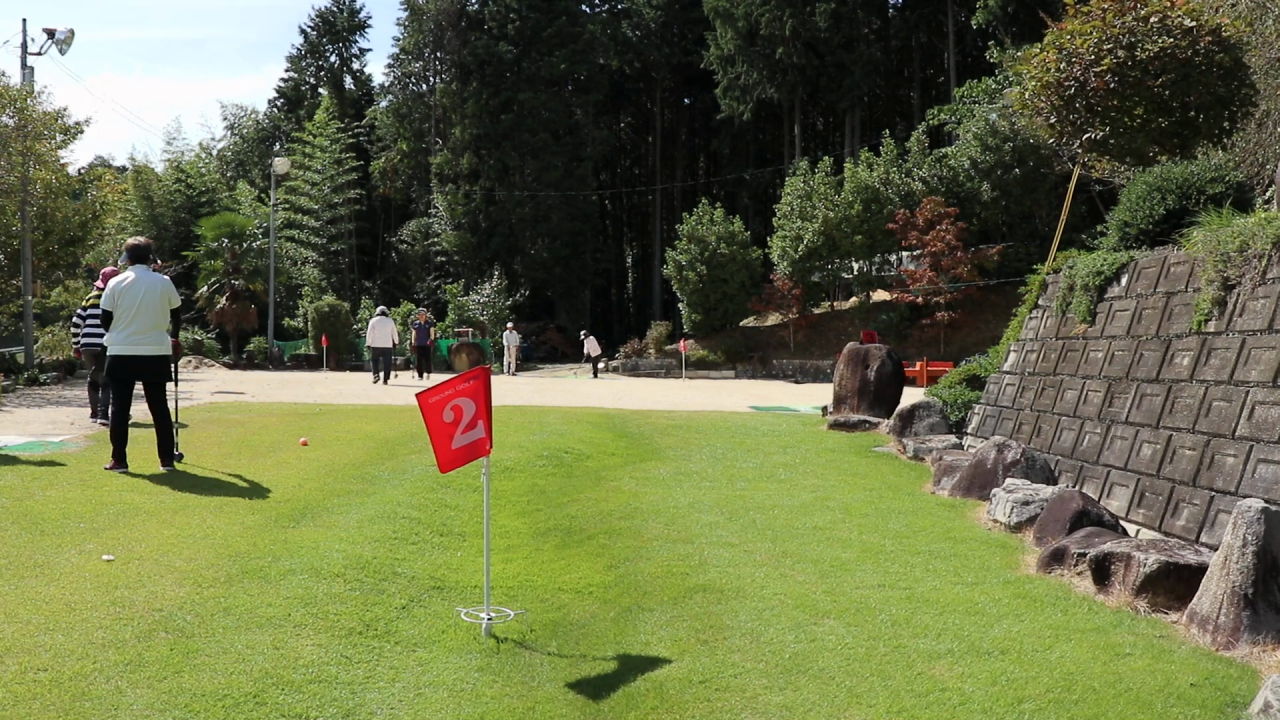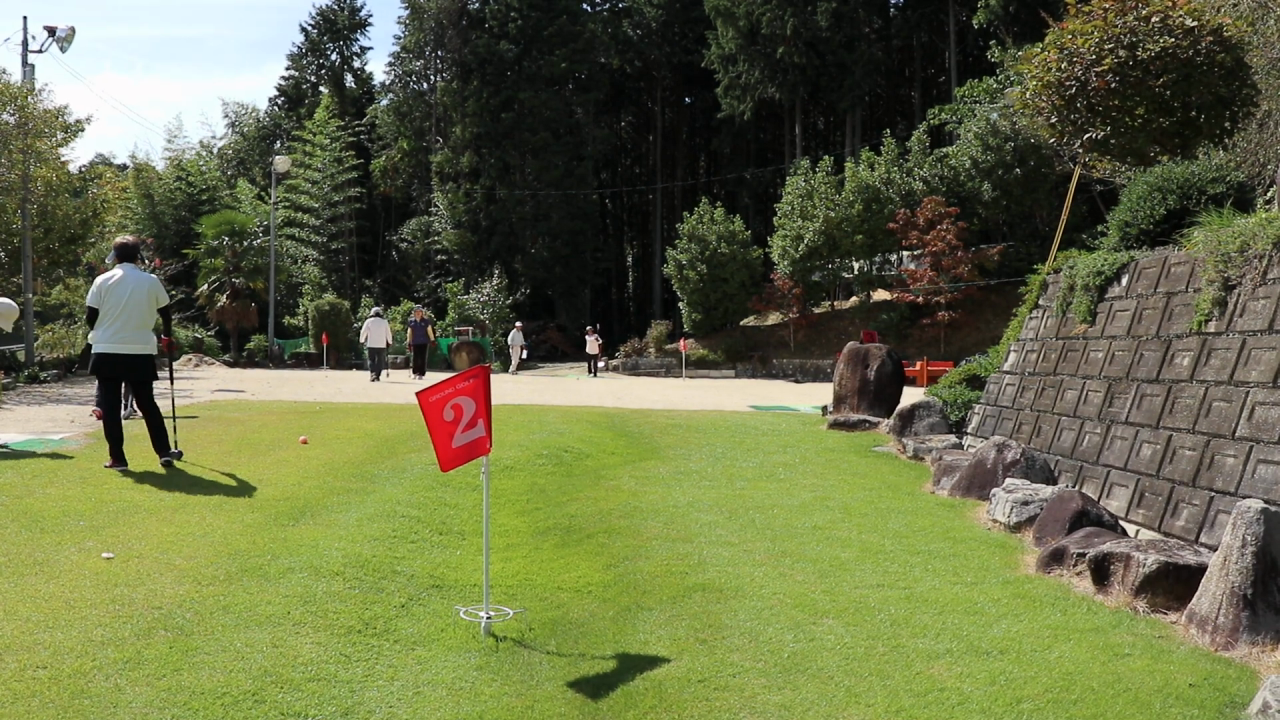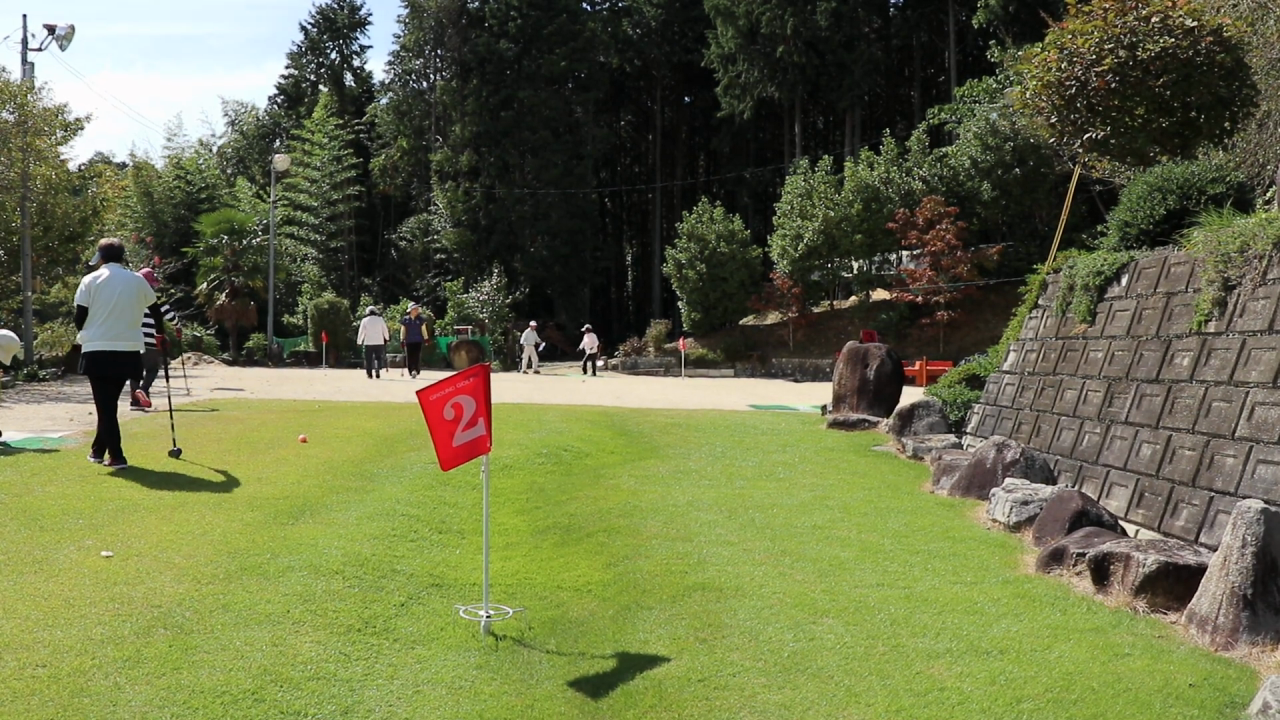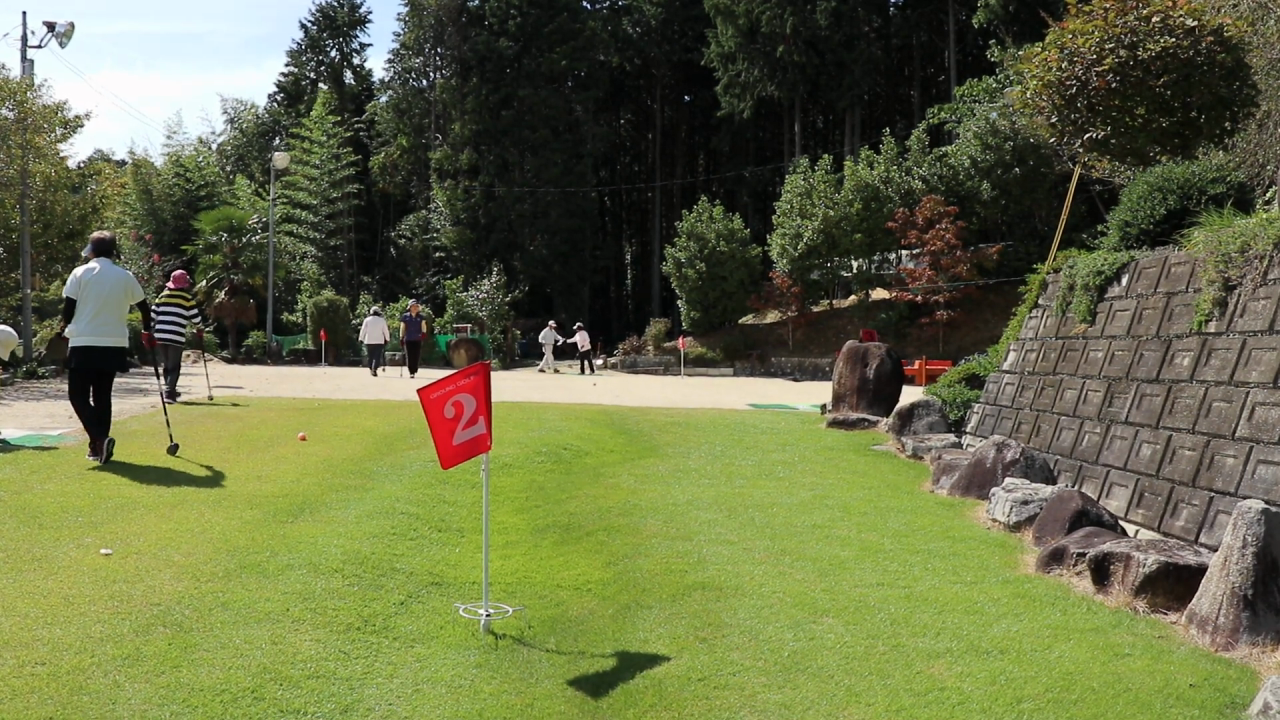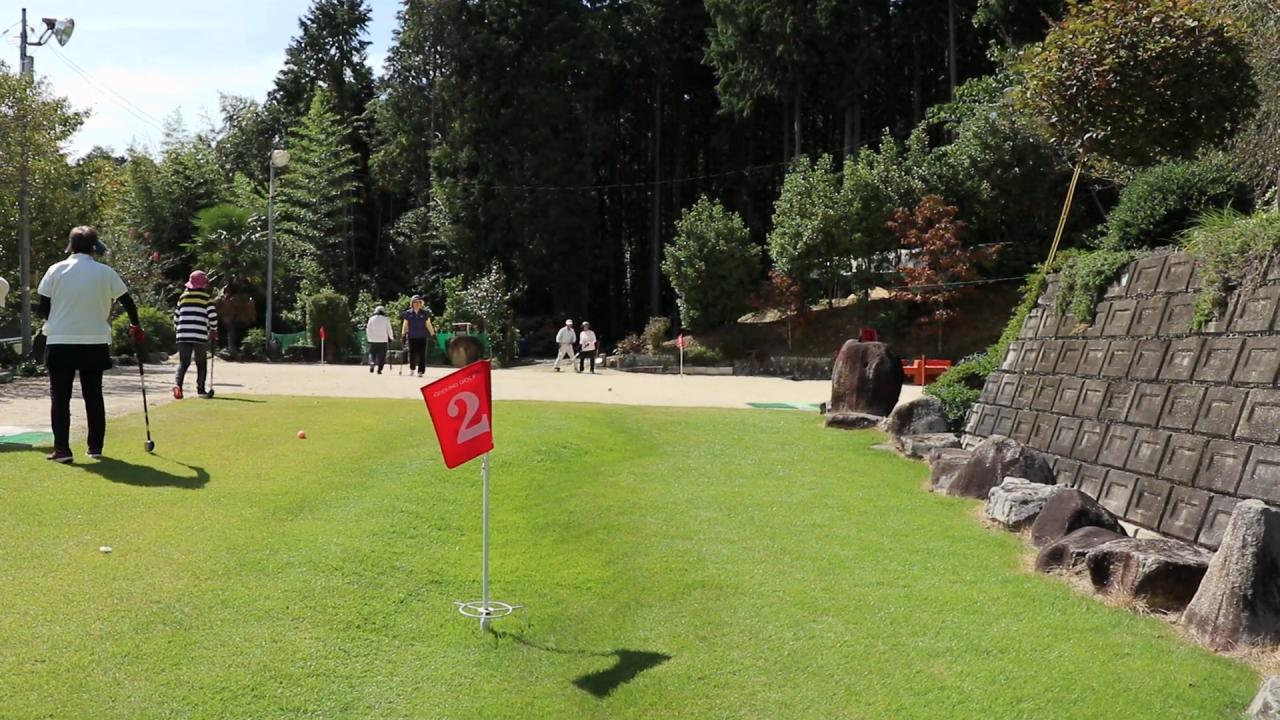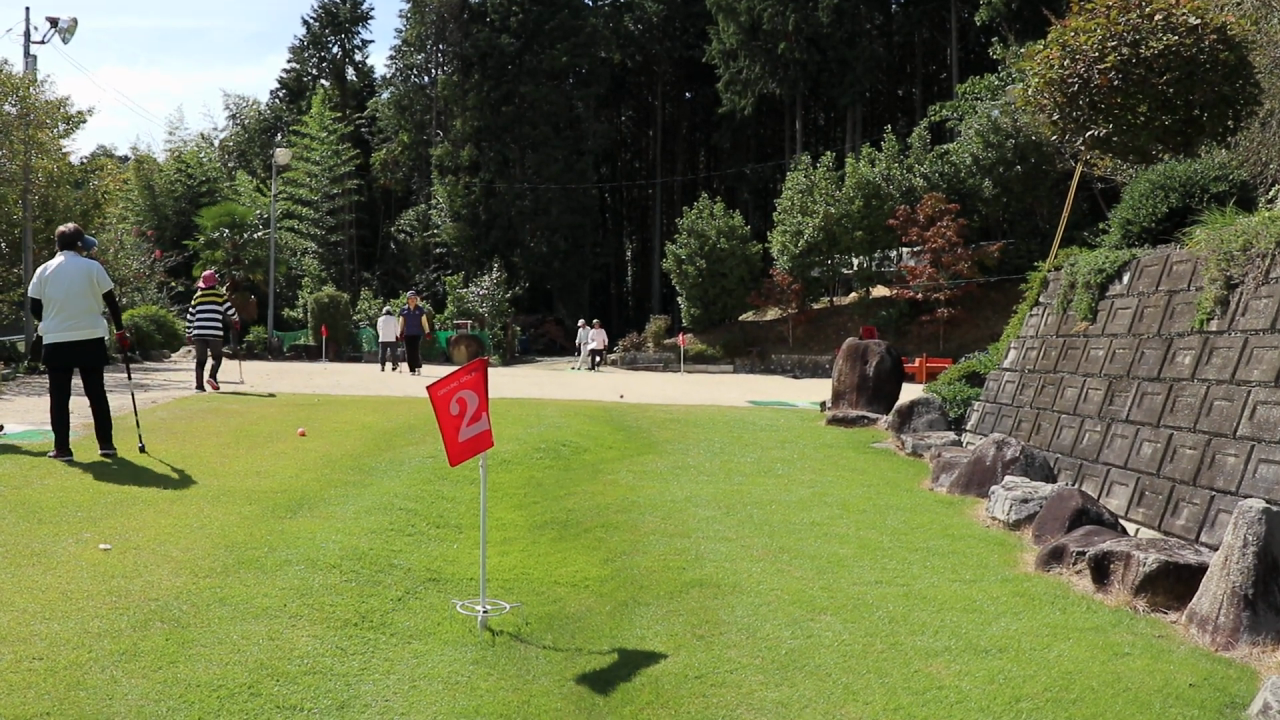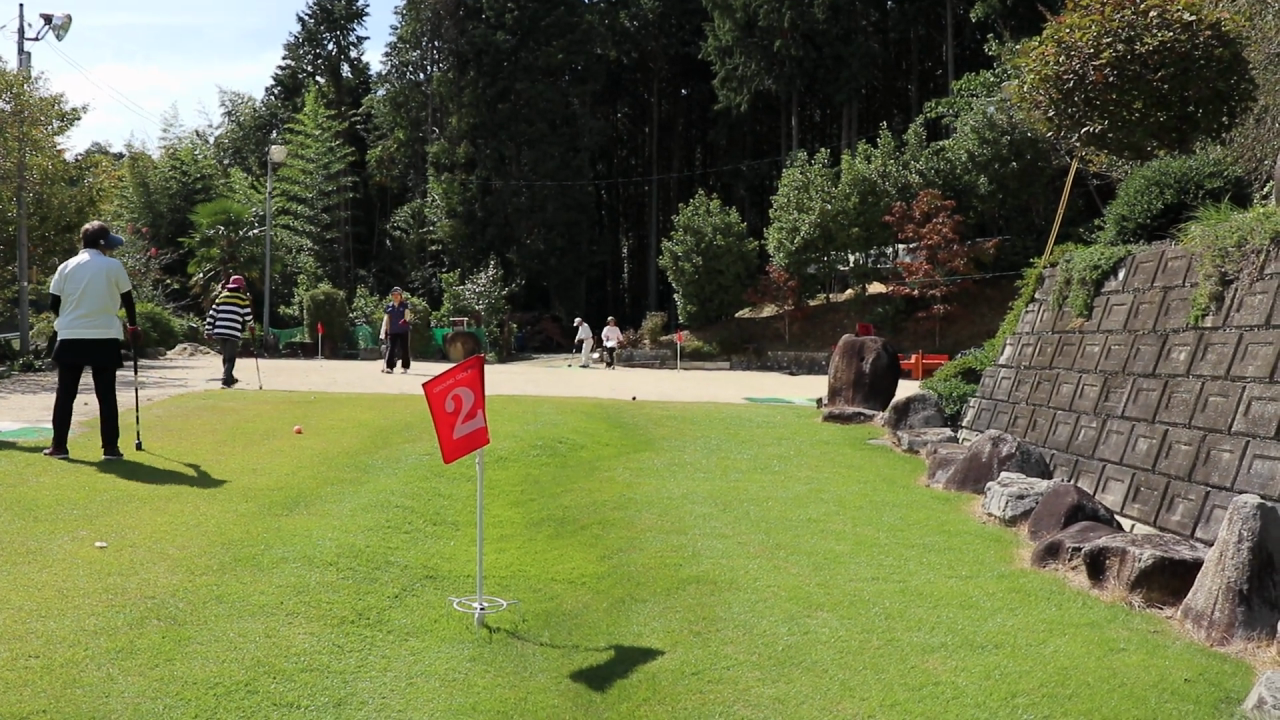
dt=0.7s
person 1, frame 1
left shoulder: (116, 283)
right shoulder: (164, 282)
left elbow: (105, 320)
right elbow: (176, 316)
right wrist: (174, 339)
left hip: (121, 353)
right hip: (155, 353)
left knee: (120, 408)
right knee: (159, 407)
left ankle: (119, 460)
right ankle: (167, 459)
person 1, frame 2
left shoulder: (103, 280)
right shoulder: (151, 281)
left elbow: (90, 318)
right elbow: (165, 314)
right wrist: (167, 338)
left hip: (107, 351)
right hip: (141, 352)
left knee: (111, 406)
right knee: (147, 403)
left ankle: (117, 458)
right ankle: (164, 452)
person 1, frame 3
left shoulder: (91, 280)
right shoulder: (137, 280)
left elbow: (79, 317)
right elbow: (155, 310)
left wrist: (86, 334)
right wrist: (160, 334)
left hip: (97, 350)
right hip: (128, 350)
left knee: (104, 403)
right knee: (110, 401)
left ankle: (116, 455)
right ankle: (99, 449)
person 1, frame 4
left shoulder: (81, 272)
right shoulder: (125, 276)
left elbow: (68, 308)
right elbow: (144, 308)
left wrist: (66, 326)
right wrist: (147, 333)
left hip: (84, 344)
right hip: (113, 345)
left knee: (78, 396)
right knee: (103, 397)
left ankle: (101, 438)
right ankle: (98, 446)
person 1, frame 5
left shoulder: (56, 270)
right shoulder: (105, 272)
left elbow: (43, 306)
right elbow: (127, 301)
right wrist: (135, 326)
left hip: (61, 342)
right hip: (94, 343)
left knee: (60, 397)
right knee: (94, 396)
left ankle: (62, 449)
right ankle: (95, 446)
person 1, frame 6
left shoulder: (44, 270)
right shoulder: (93, 267)
left elbow: (35, 309)
right elbow: (111, 302)
right wrist: (120, 331)
left hip: (56, 341)
right hip: (90, 339)
left knee: (59, 396)
right knee: (97, 392)
left ankle: (62, 448)
right ankle: (105, 443)
person 1, frame 7
left shoulder: (66, 267)
right shoulder: (113, 266)
left elbow: (54, 304)
right elbow: (128, 300)
right wrist: (133, 327)
left hip: (70, 338)
right hip: (105, 338)
left knee: (65, 393)
right knee: (106, 394)
left ankle: (59, 445)
right ankle: (110, 447)
